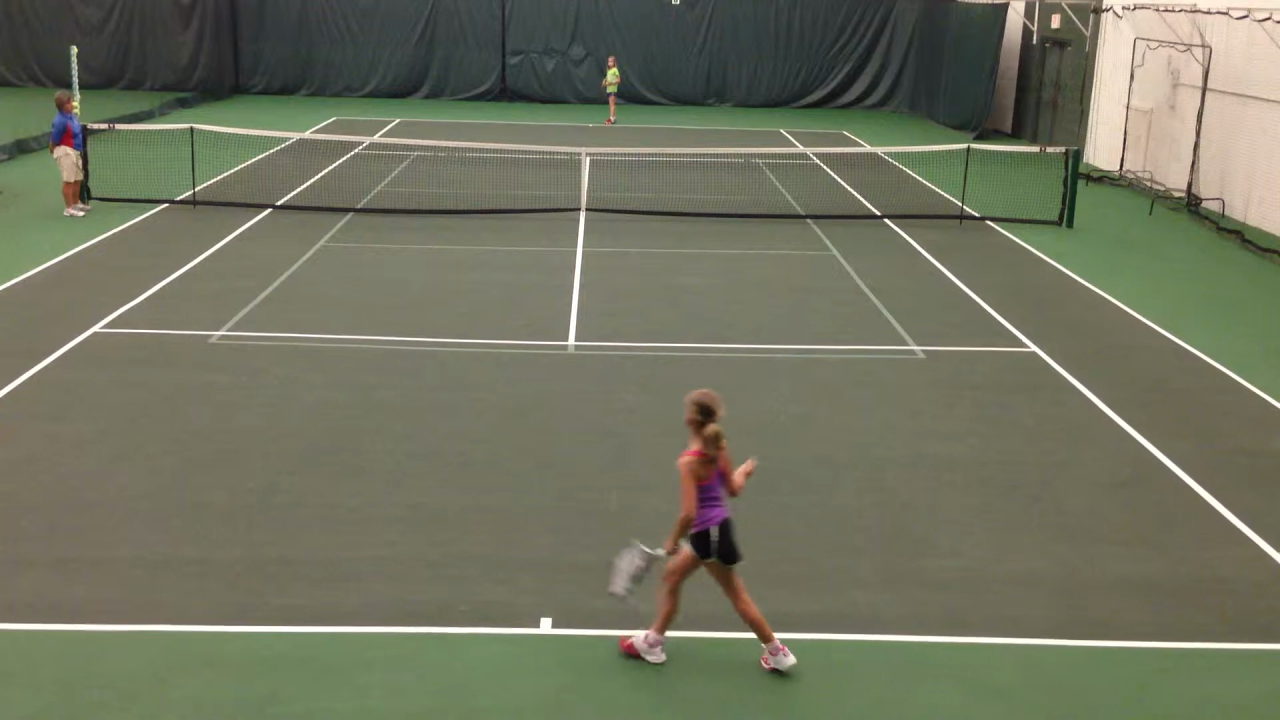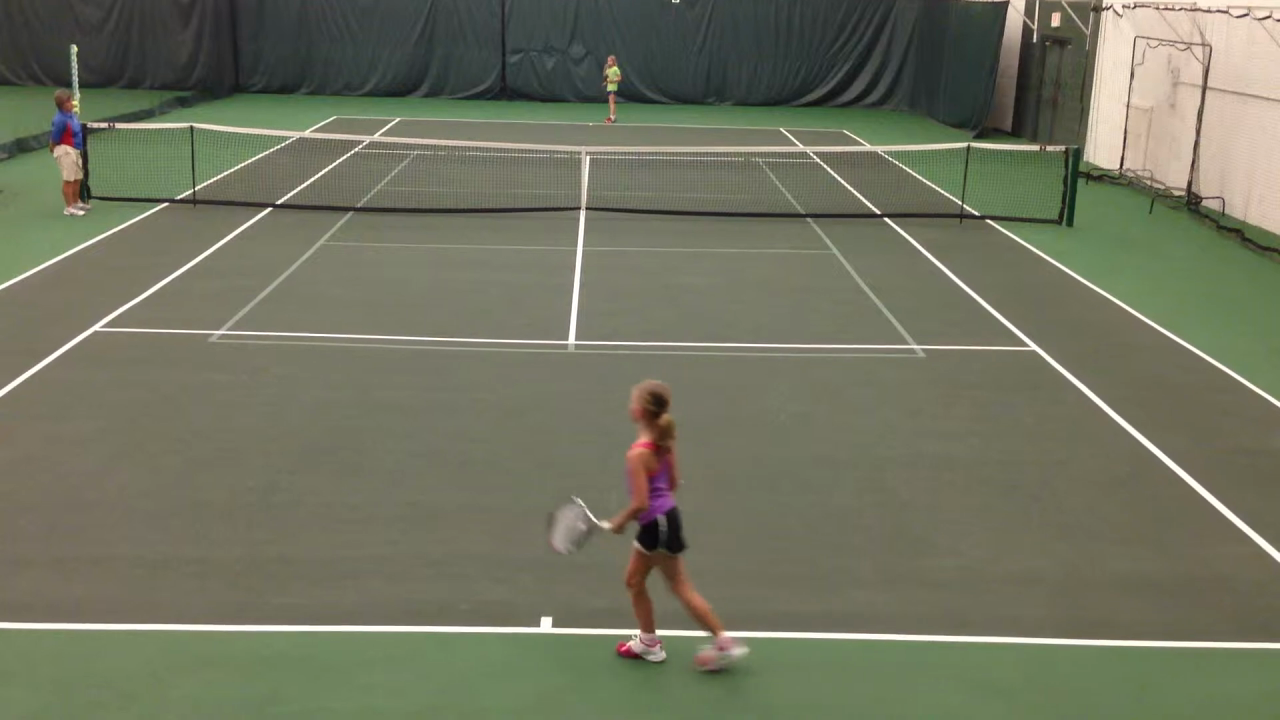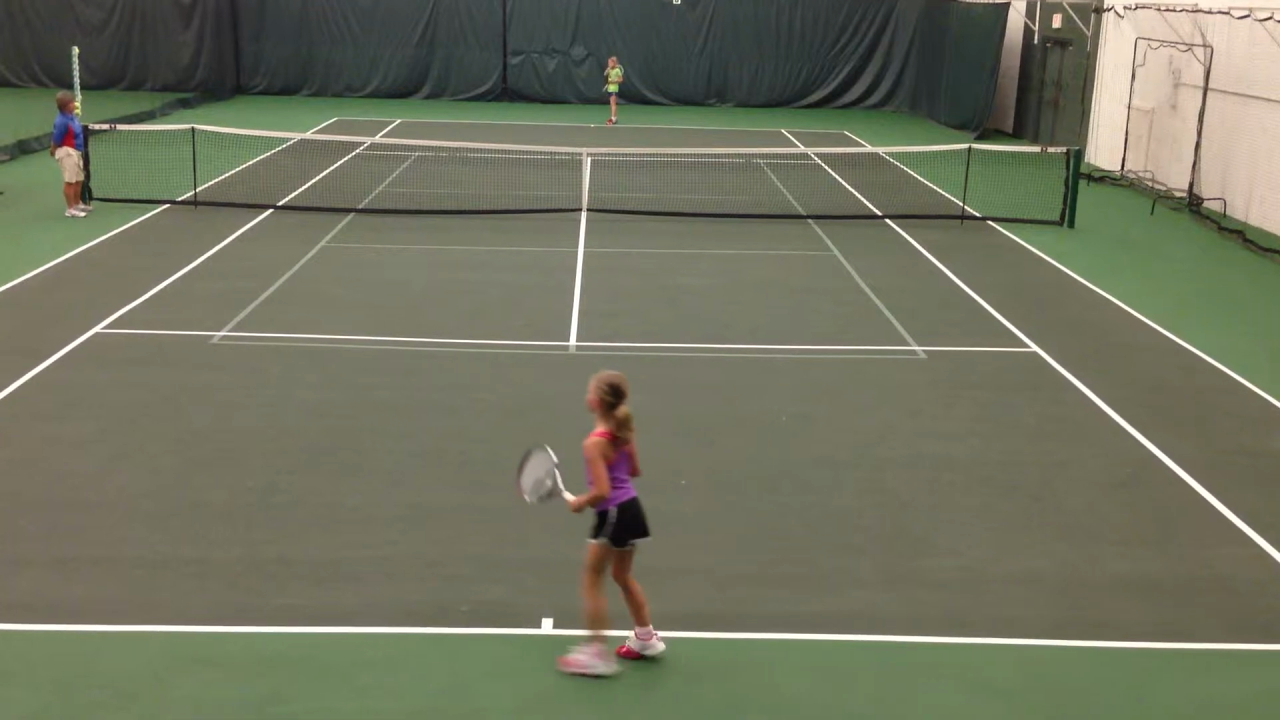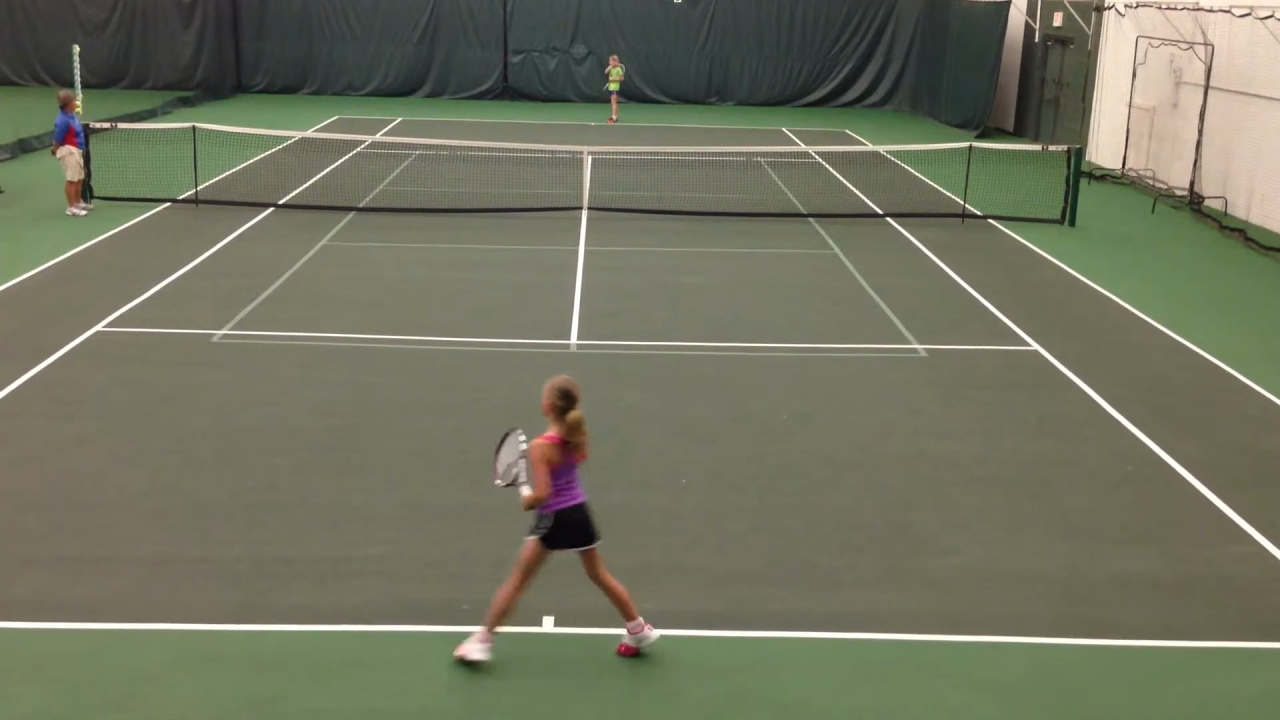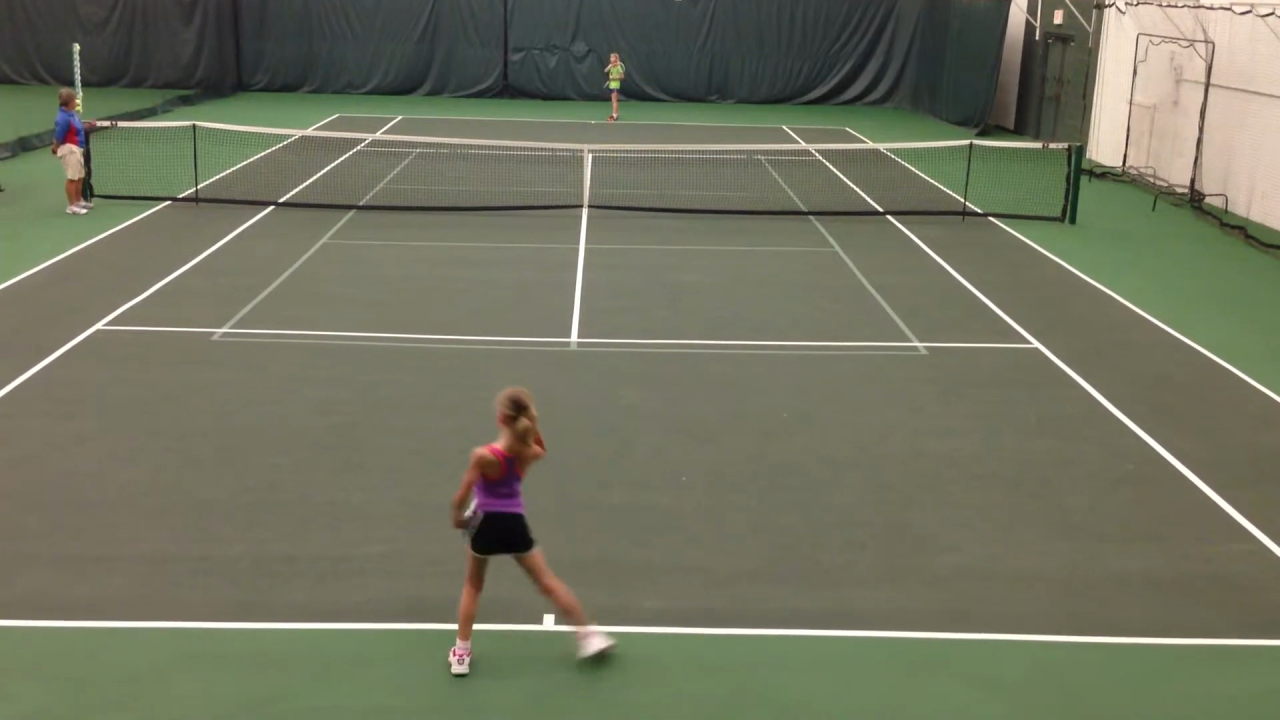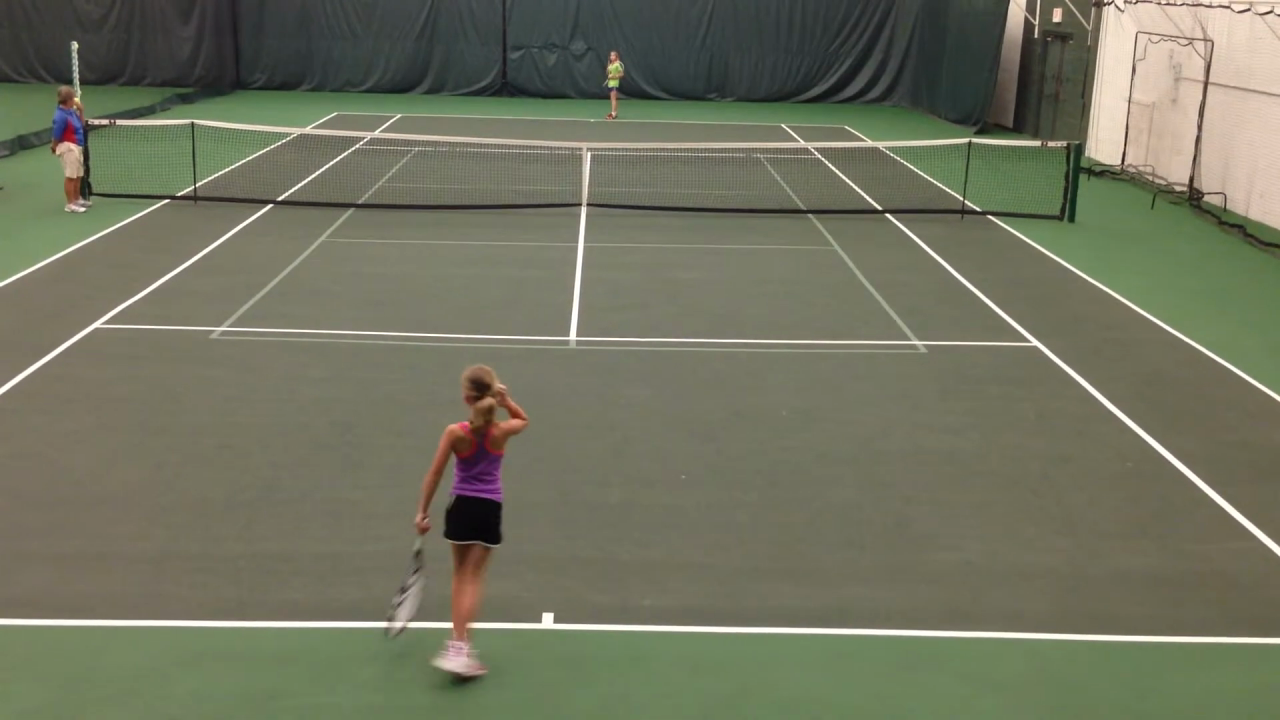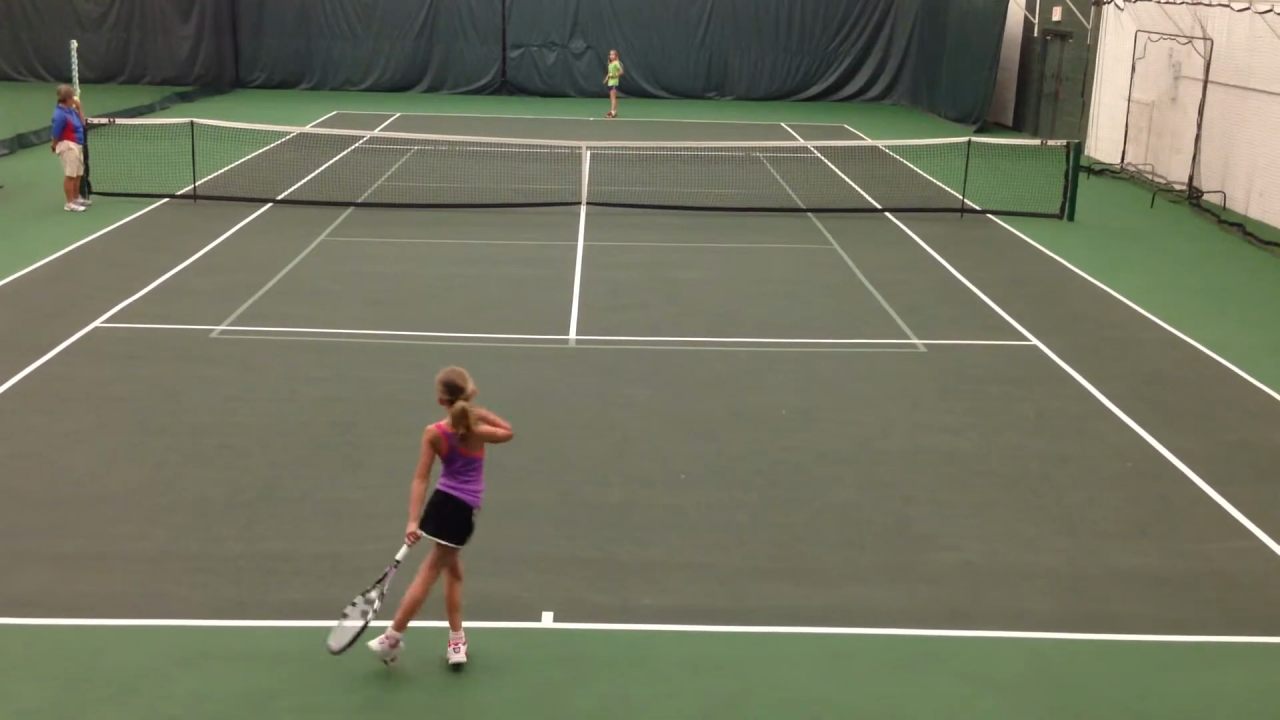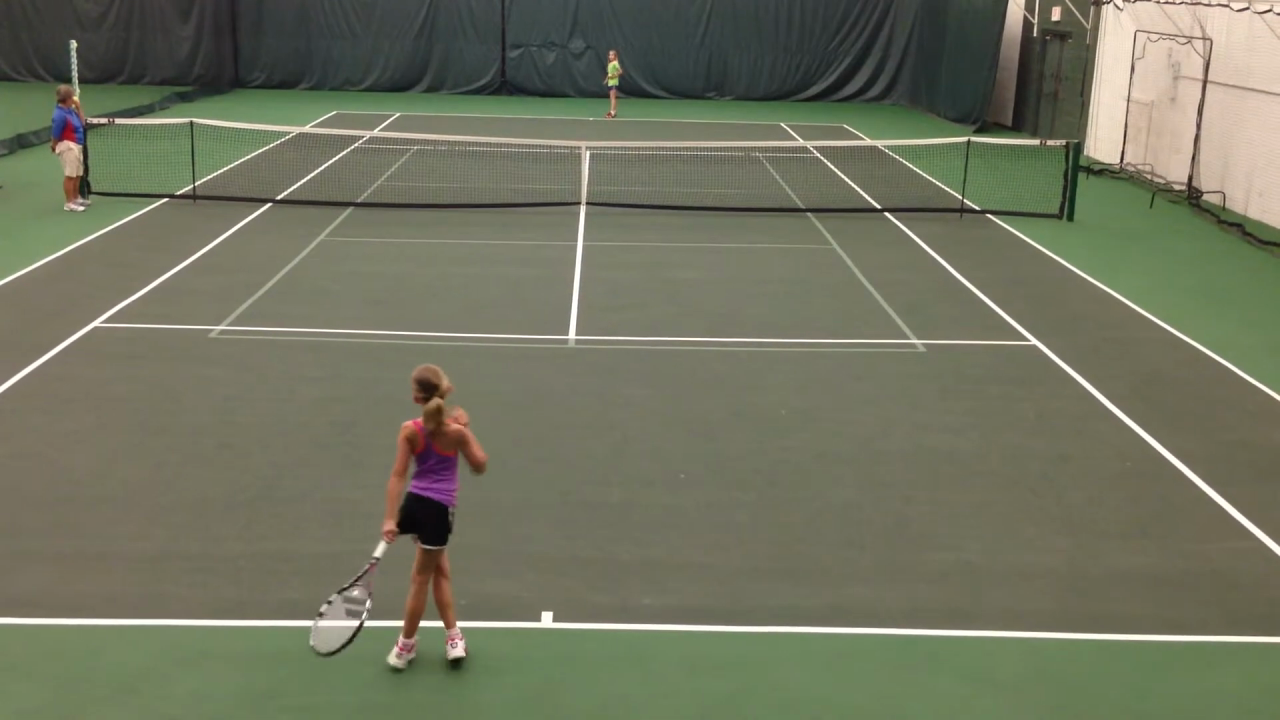
dt=0.2s
person 1, frame 1
left shoulder: (688, 462)
right shoulder: (720, 450)
left elbow: (688, 513)
right elbow: (733, 490)
left wrist: (673, 541)
right wrist: (742, 472)
left hip: (709, 534)
right hip: (713, 530)
left knee: (737, 595)
right knee: (671, 578)
left ankle: (776, 652)
right ankle: (652, 642)
person 1, frame 2
left shoulder: (637, 454)
right shoulder: (664, 443)
left elbow: (640, 504)
left wrist: (619, 522)
left hip: (658, 524)
right hip: (661, 520)
left knee: (680, 588)
right knee: (633, 581)
left ankle: (724, 644)
right ankle: (648, 642)
person 1, frame 3
left shoulder: (594, 443)
right shoulder: (624, 433)
left elbow: (602, 492)
left wrist: (579, 502)
left hip: (613, 515)
right hip: (630, 508)
left knee: (590, 582)
right knee: (623, 577)
left ankle: (597, 653)
right ankle: (646, 638)
person 1, frame 4
left shoulder: (540, 446)
right shoulder: (577, 437)
left elbow: (542, 495)
left wrist: (527, 500)
left hip: (554, 520)
right hip: (579, 514)
left knee: (517, 581)
right knee: (599, 576)
left ankle: (480, 643)
right ankle: (639, 630)
person 1, frame 5
left shoulder: (483, 455)
right shoulder: (527, 452)
left elbow: (460, 497)
left wrist: (458, 517)
right wrist: (532, 427)
left hip: (486, 523)
right hip: (515, 523)
left knee: (472, 587)
right knee: (548, 583)
left ankle: (461, 652)
right ankle: (587, 636)
person 1, frame 6
left shoulder: (455, 432)
right shoulder: (502, 431)
left elbow: (433, 476)
right elbow: (523, 420)
left wrist: (422, 513)
right wrist: (506, 400)
left hip: (461, 506)
right hip: (489, 509)
left knee: (460, 577)
right knee: (470, 580)
left ankle: (459, 646)
right ankle: (458, 650)
person 1, frame 7
left shoulder: (433, 433)
right shoulder: (479, 433)
left elbow: (420, 478)
right elbow: (508, 432)
left wrist: (413, 520)
right wrist: (480, 414)
left hip: (440, 502)
right hip: (462, 509)
left knee: (454, 572)
right knee: (428, 573)
left ankle: (456, 642)
right ankle: (392, 637)
person 1, frame 8
left shoulder: (409, 430)
right shoulder: (456, 432)
left elbow: (397, 476)
right elbow: (480, 467)
left wrist: (389, 518)
left hip: (414, 503)
right hip: (438, 509)
left knee: (440, 570)
right knee: (420, 578)
left ankle: (454, 638)
